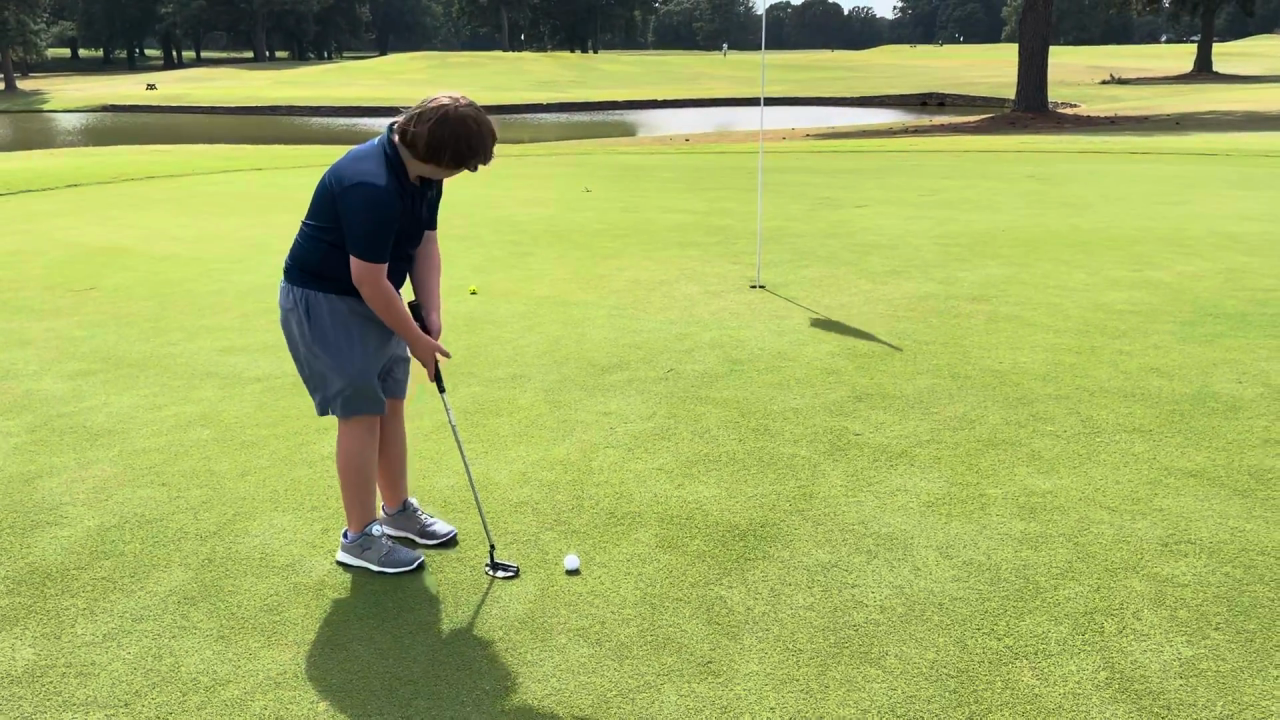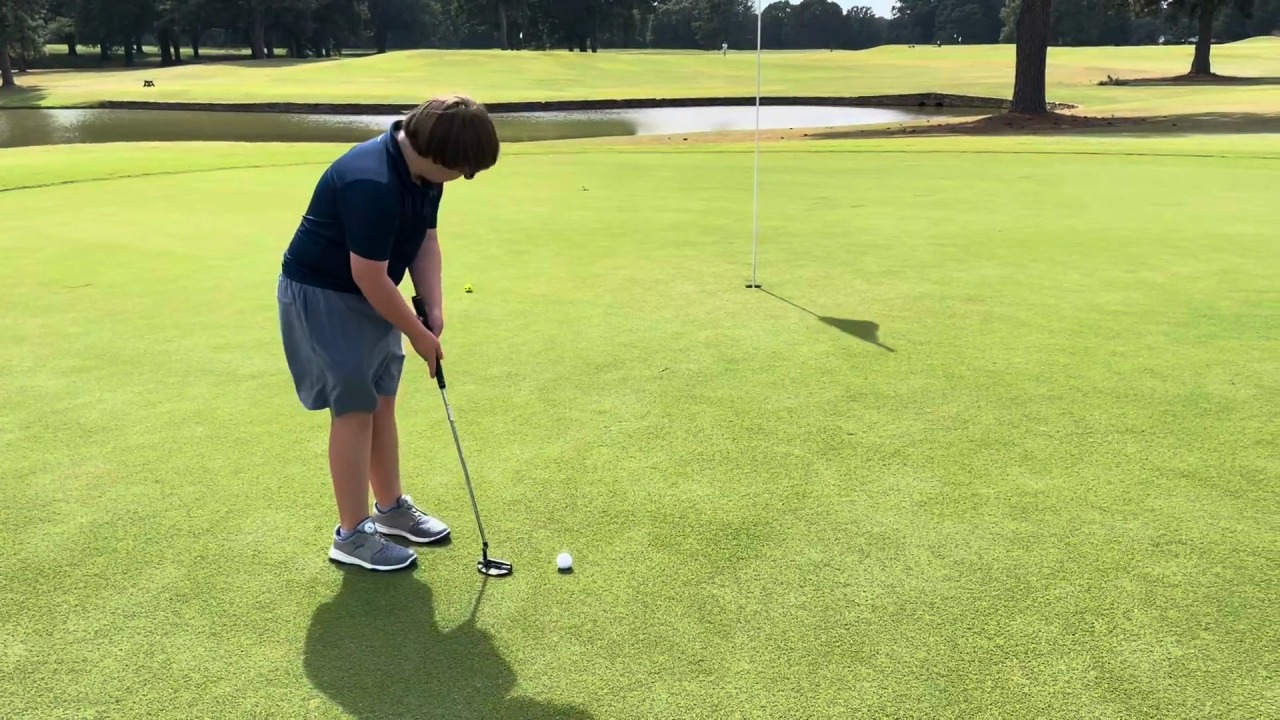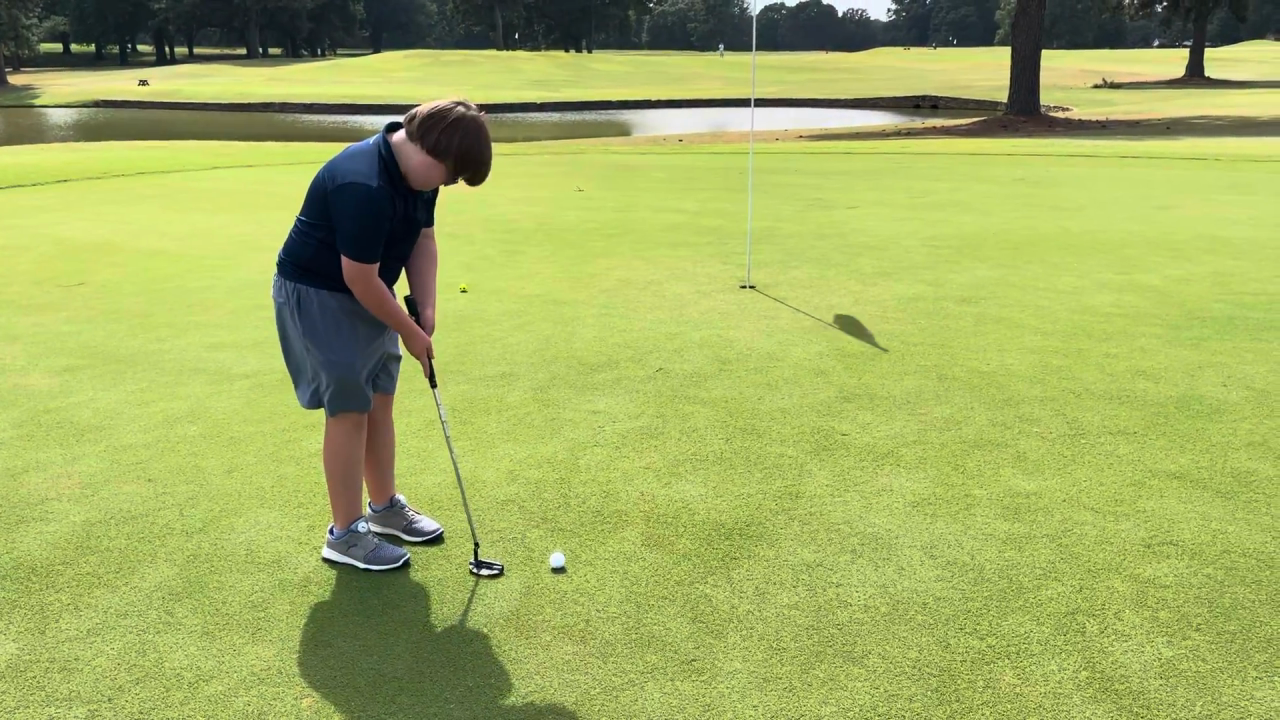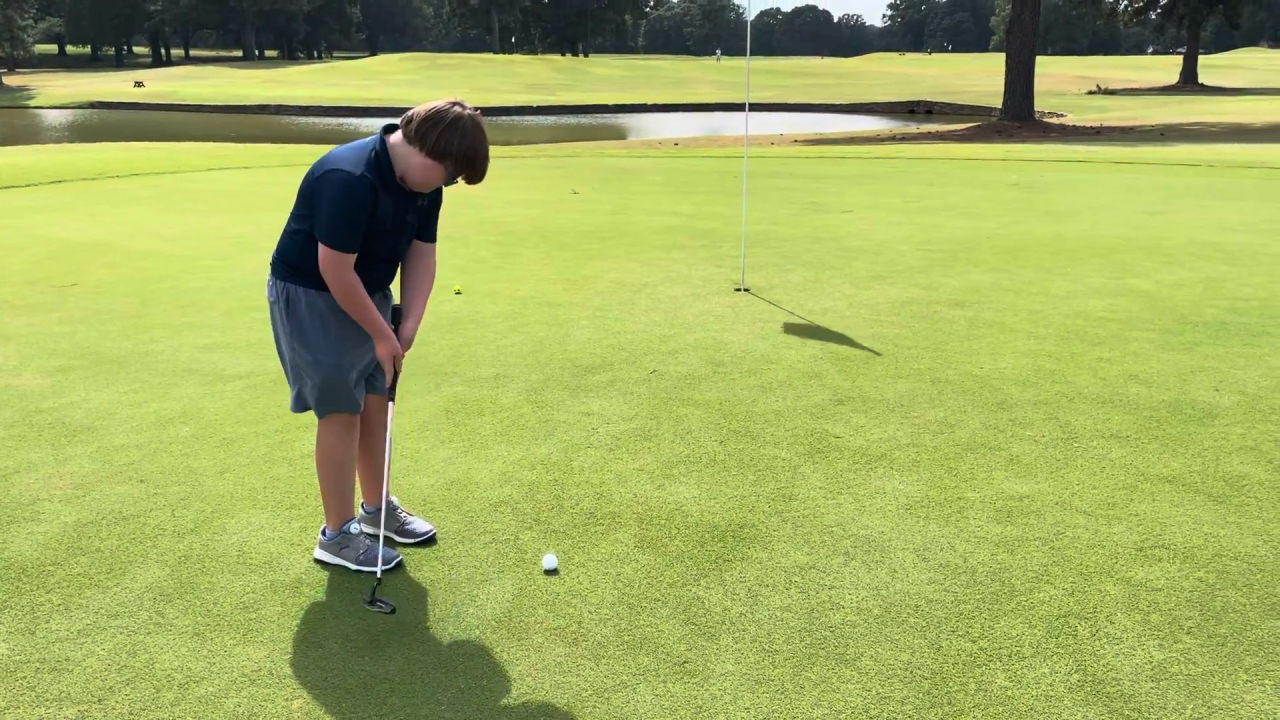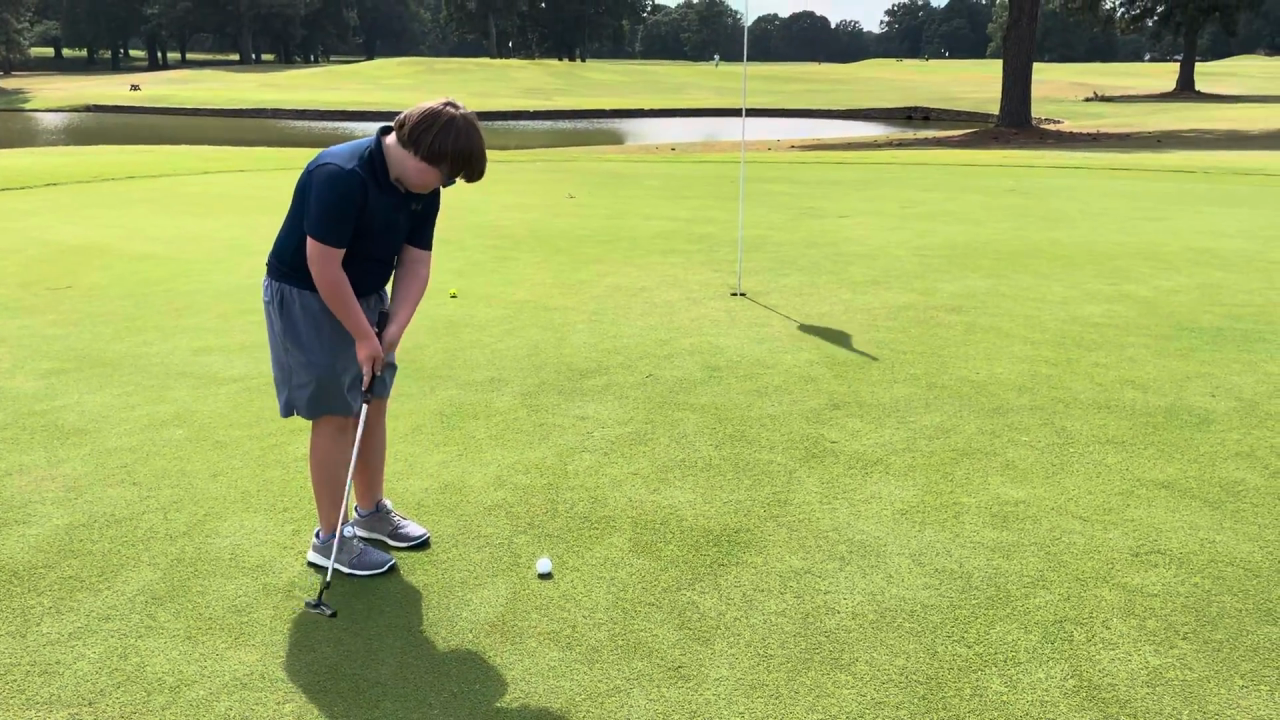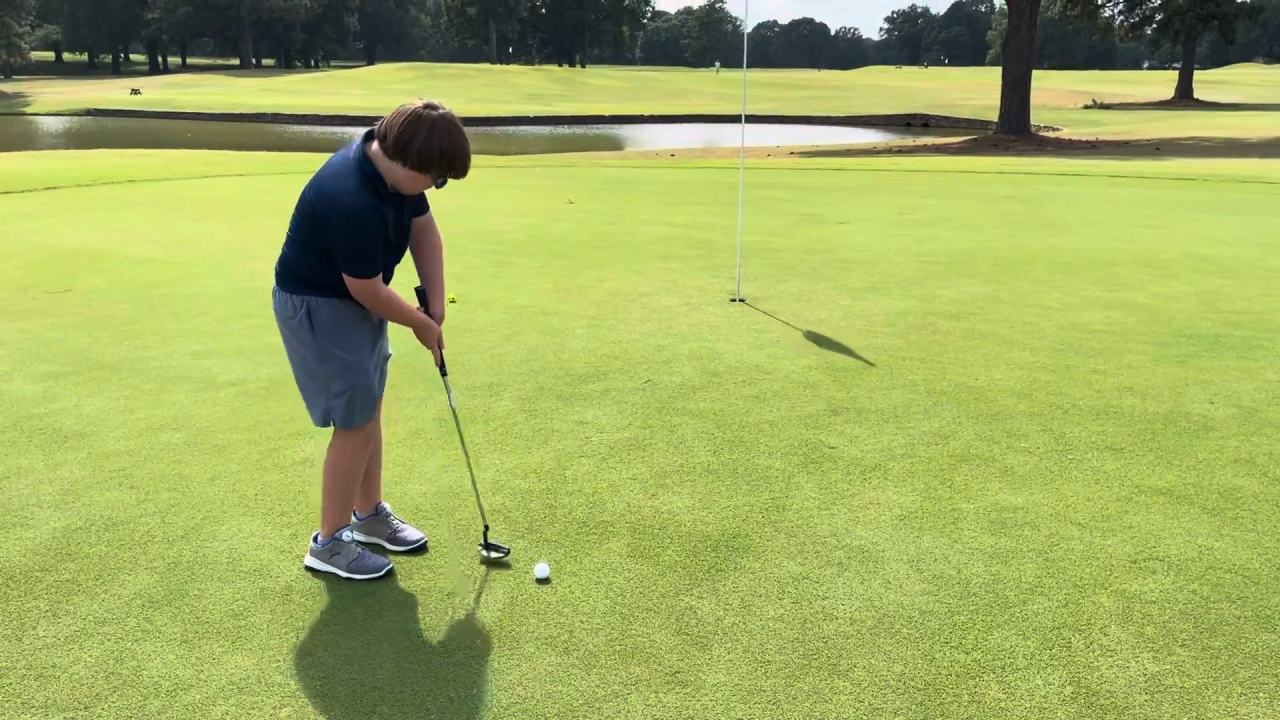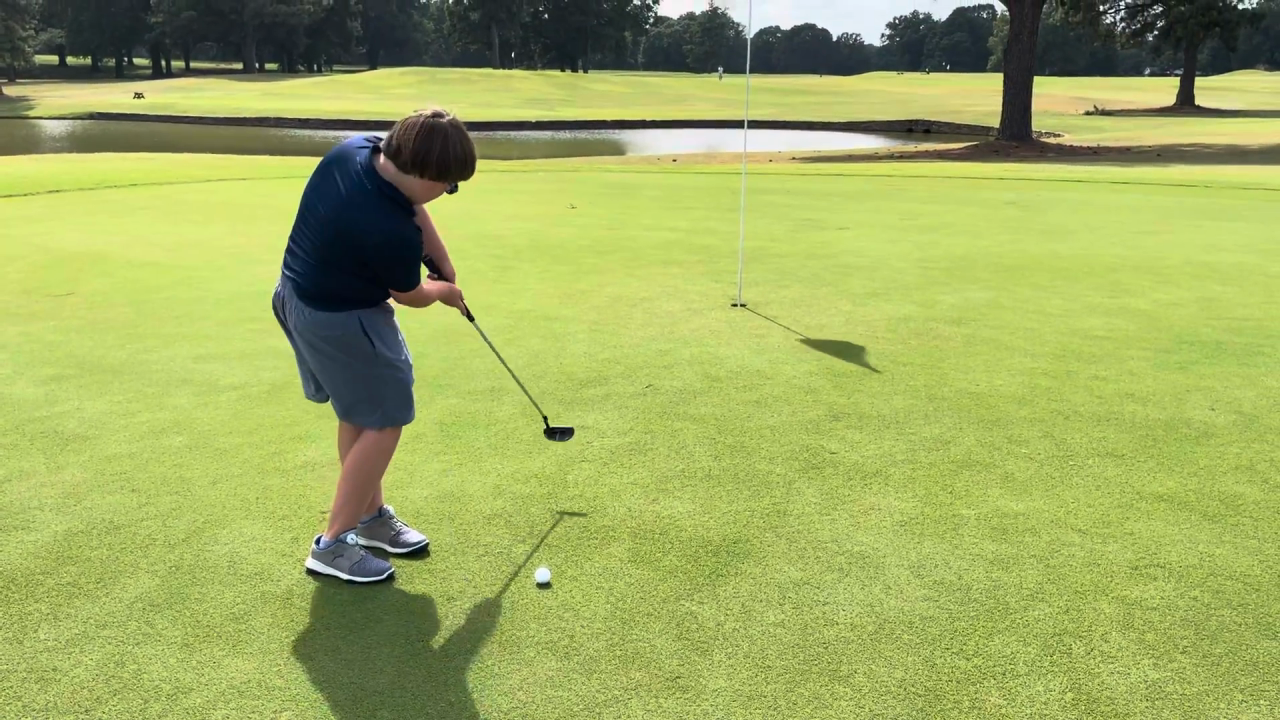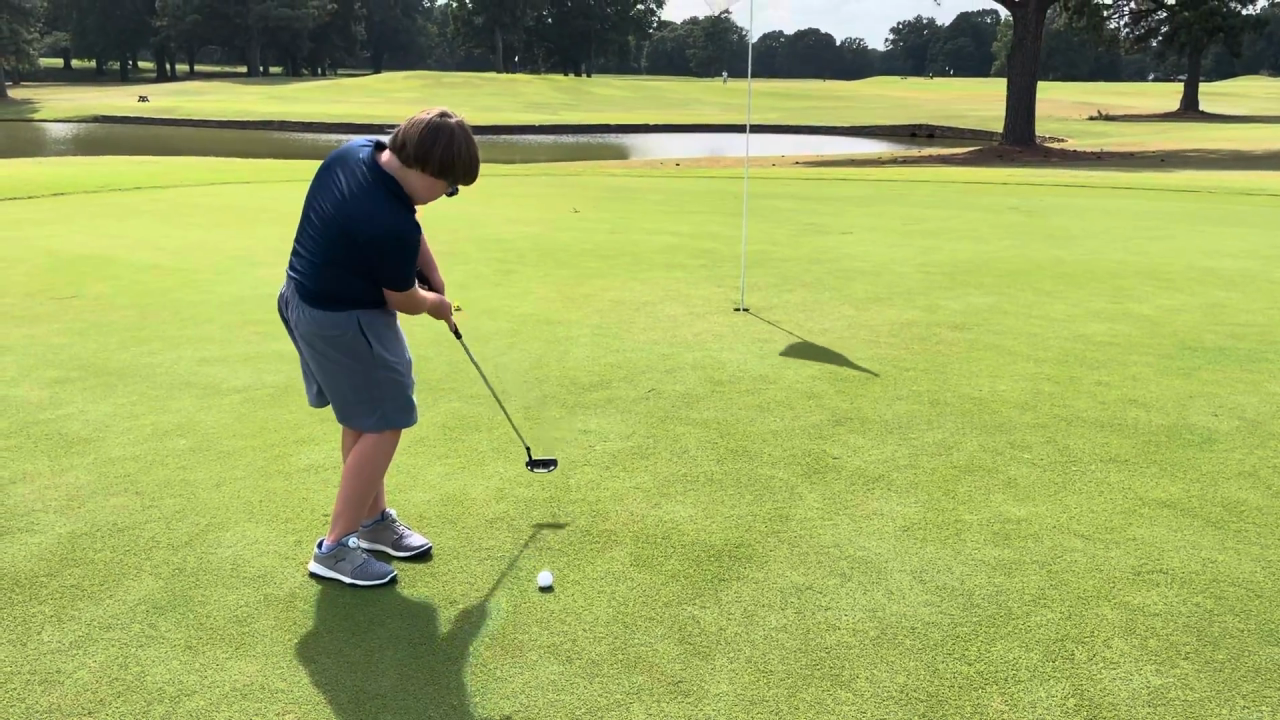
dt=0.3s
person 1, frame 1
left shoulder: (422, 175)
right shoulder: (371, 188)
left elbow: (425, 244)
right elbow: (369, 280)
left wrist: (431, 313)
right wrist: (416, 339)
left hip: (370, 298)
right hip: (324, 299)
left knee: (390, 405)
right knee: (360, 412)
left ankle: (397, 510)
right ankle: (359, 537)
person 1, frame 2
left shoulder: (423, 173)
right shoulder: (372, 184)
left elbow: (426, 241)
right elbow: (370, 276)
left wrist: (433, 309)
right wrist: (417, 334)
left hip: (368, 294)
right hip: (322, 294)
left knee: (381, 402)
right knee: (354, 409)
left ankle: (391, 507)
right ankle: (352, 534)
person 1, frame 3
left shoulder: (417, 173)
right shoulder: (363, 186)
left elbow: (422, 239)
right elbow: (360, 278)
left wrist: (426, 309)
right wrist: (408, 331)
left hip: (365, 292)
right hip: (318, 294)
left knee: (379, 400)
right knee: (349, 409)
left ankle: (385, 506)
right ankle: (345, 533)
person 1, frame 4
left shoulder: (422, 182)
right shoulder: (349, 179)
left elbow: (420, 253)
right elbow: (334, 270)
left wrist: (409, 324)
right wrist: (381, 334)
left hip: (366, 292)
right hip: (311, 295)
left knee: (376, 401)
right knee: (341, 410)
left ankle: (377, 508)
right ankle: (337, 534)
person 1, frame 5
left shoulder: (421, 188)
right shoulder: (341, 177)
left elbow: (415, 262)
right elbow: (323, 267)
left wrist: (393, 332)
right wrist: (363, 336)
left hip: (364, 294)
right hip: (306, 298)
left knee: (373, 404)
right knee: (335, 414)
left ankle: (371, 512)
right ankle: (330, 538)
person 1, frame 6
left shoulder: (399, 175)
right shoulder: (351, 203)
left elbow: (423, 229)
right elbow: (368, 291)
left wrist: (436, 303)
right wrist: (419, 324)
left hip: (356, 297)
right hip: (317, 305)
left knee: (367, 407)
right knee: (354, 418)
left ankle: (369, 514)
right ankle: (330, 541)
person 1, frame 7
left shoulder: (358, 149)
right shoulder: (392, 233)
right elbow: (409, 295)
left wrist: (445, 265)
right wrist: (442, 290)
left hip: (302, 295)
right hip: (340, 318)
left knee: (360, 412)
right knee: (384, 421)
left ankle: (371, 517)
right ankle: (332, 543)
person 1, frame 8
left shoulder: (359, 152)
right shoulder: (389, 225)
right elbow: (401, 300)
left wrist: (433, 277)
right wrist: (435, 303)
left hip: (309, 299)
right hip: (342, 318)
left knee: (363, 417)
right knee: (383, 424)
left ankle: (373, 519)
right ankle: (335, 547)
